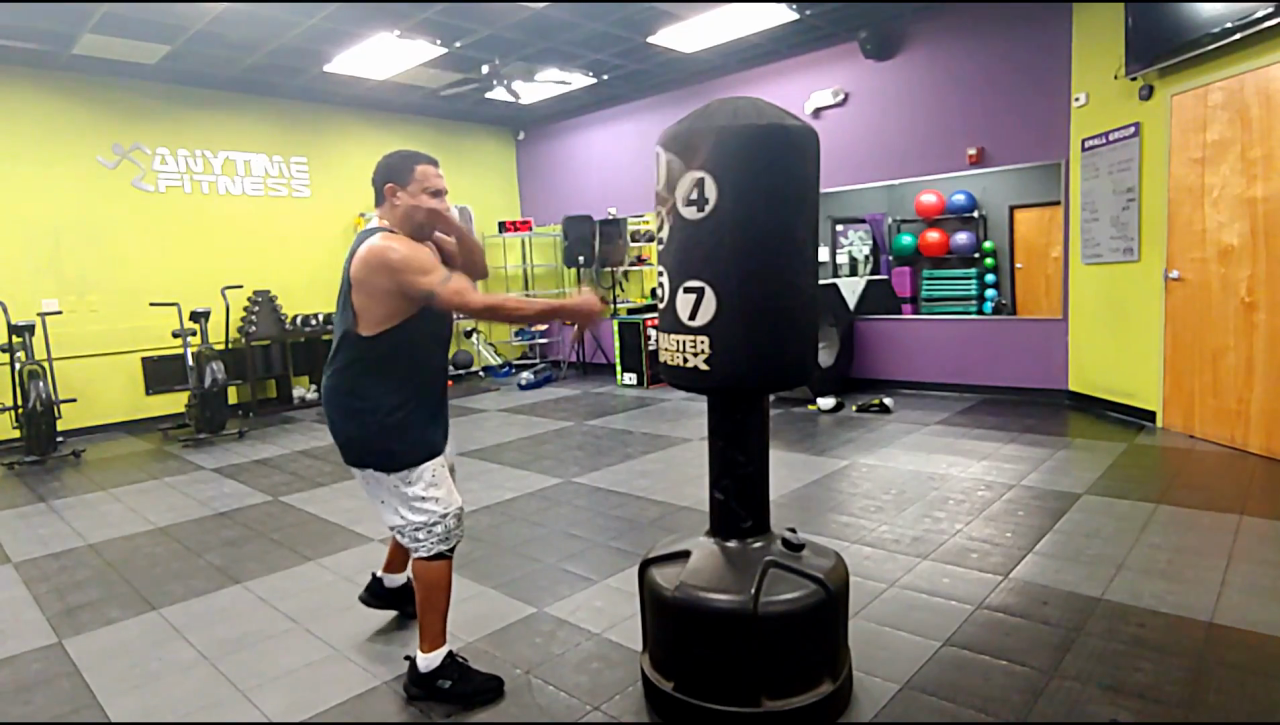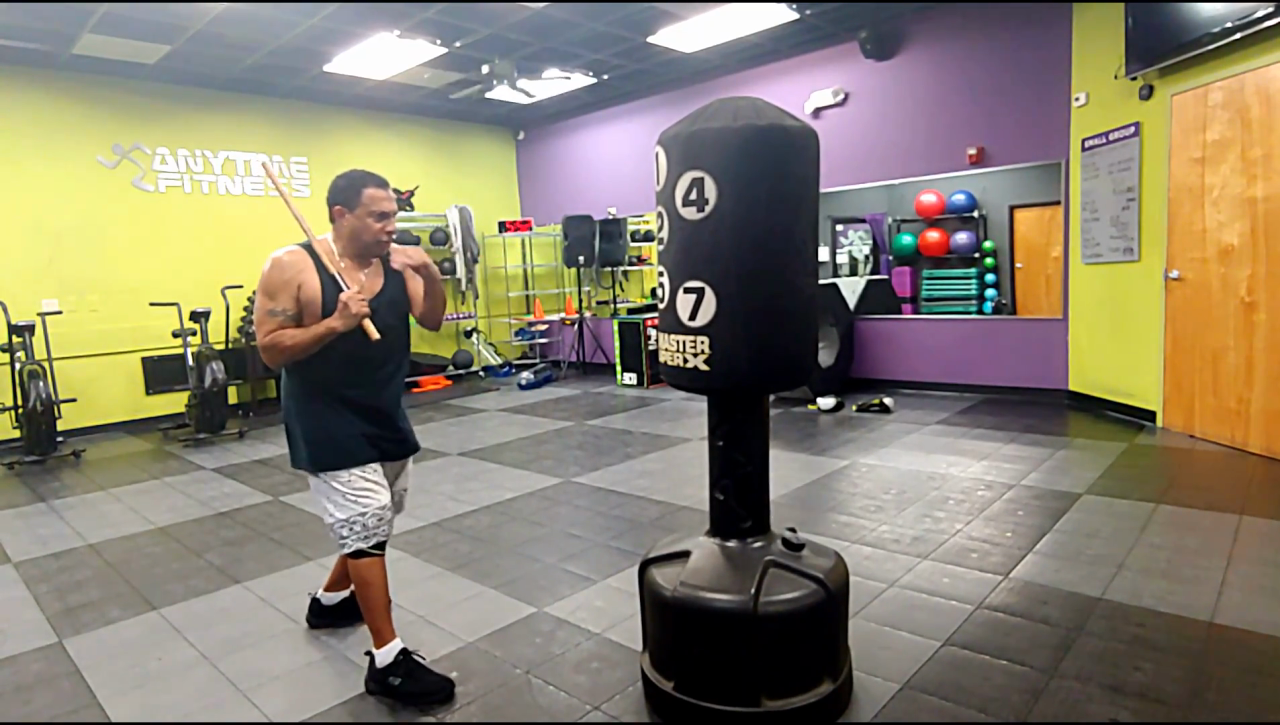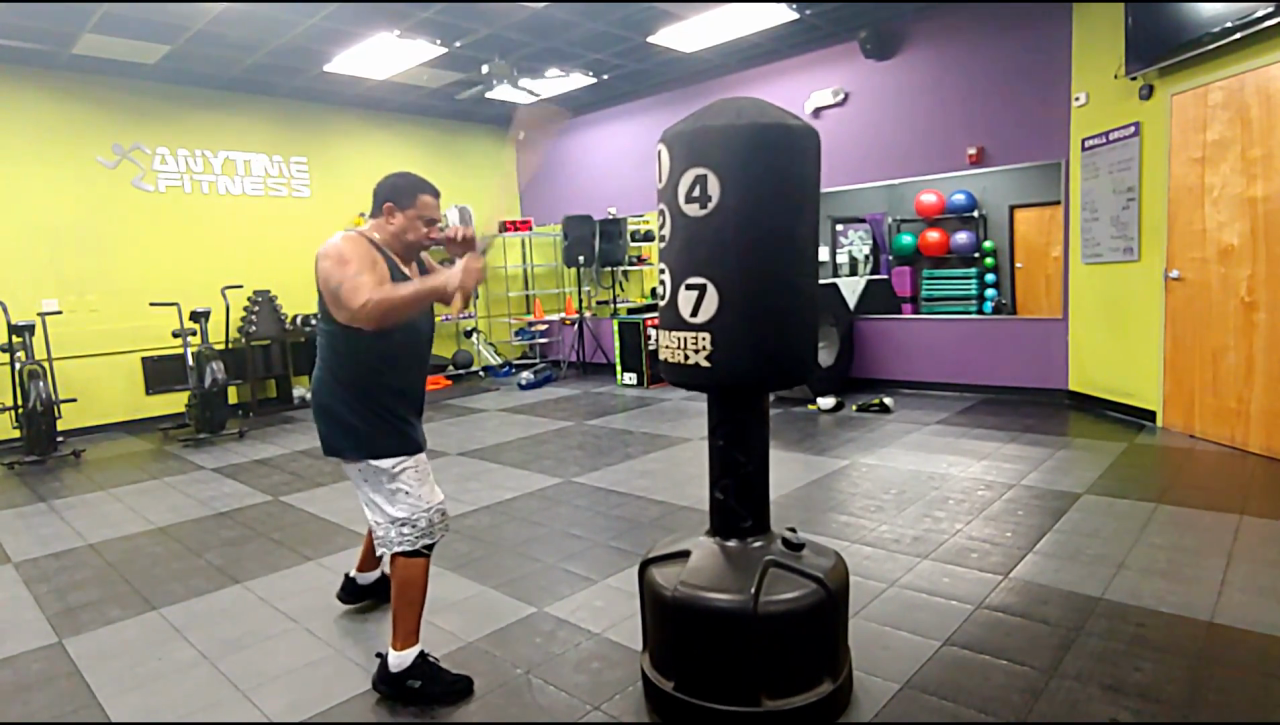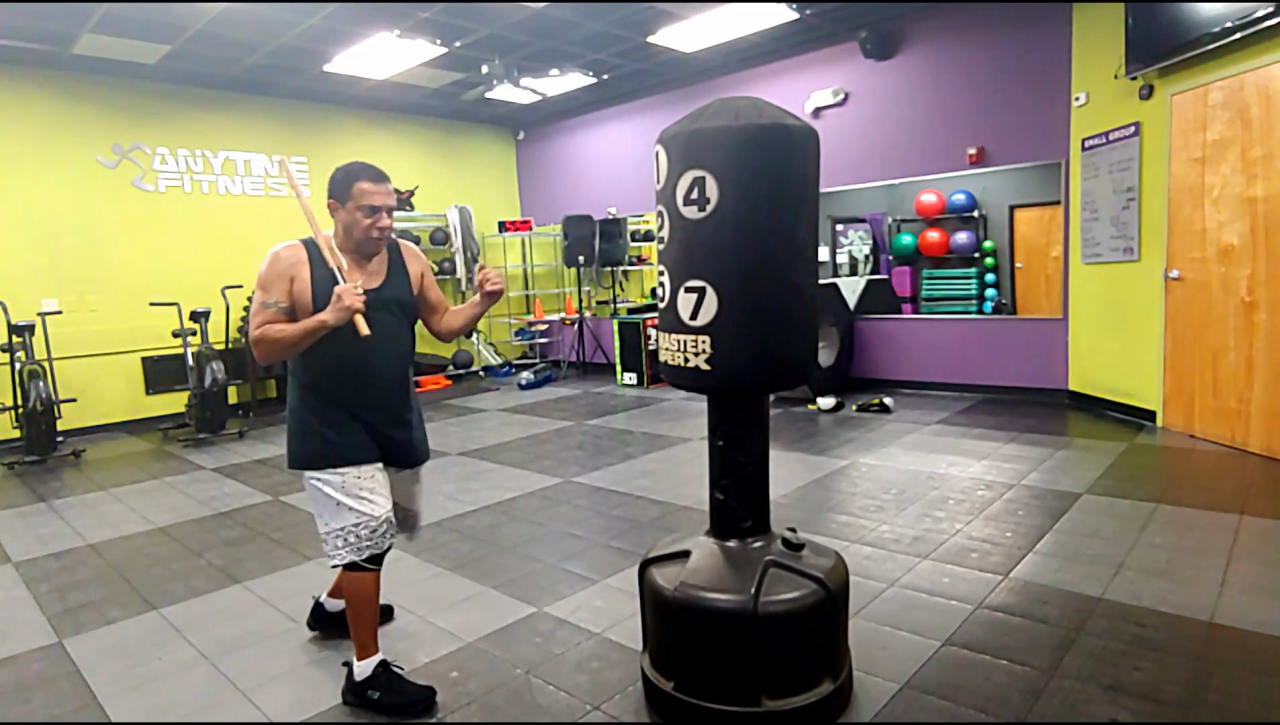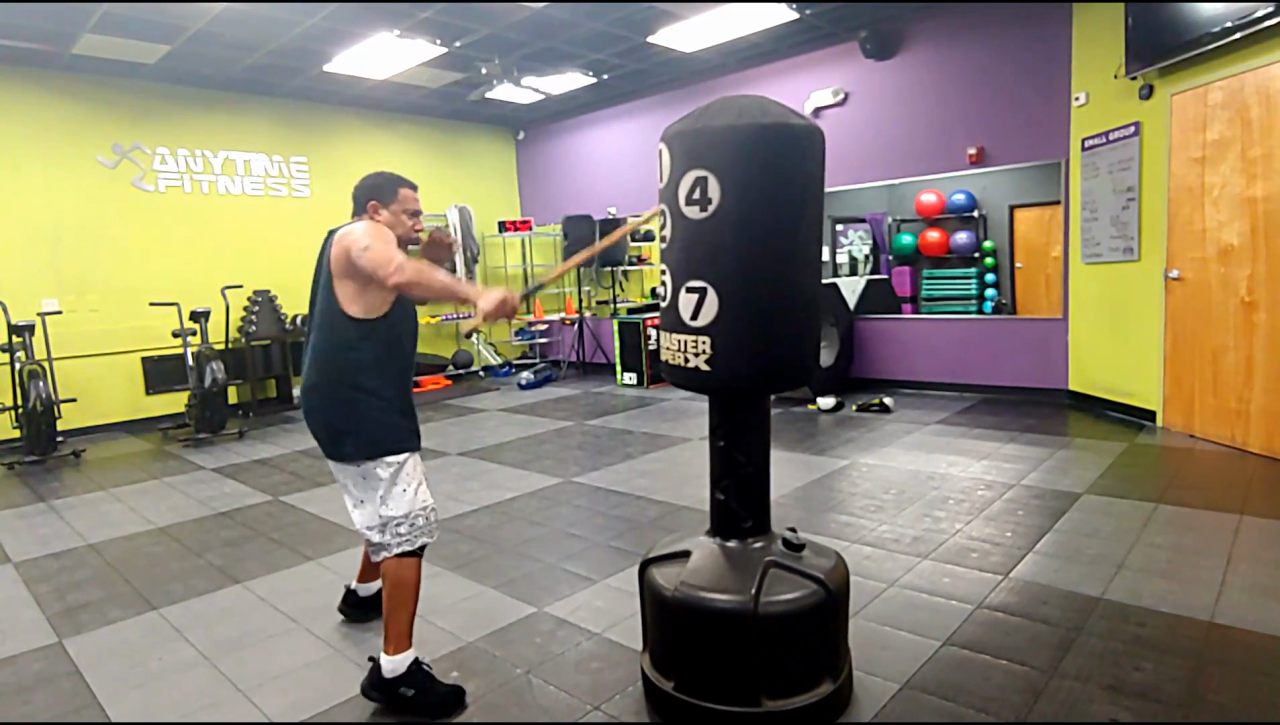
dt=1s
person 1, frame 1
left shoulder: (422, 239)
right shoulder: (388, 254)
left elbow: (476, 267)
right elbow: (476, 304)
left wrist: (452, 227)
right wrist: (564, 310)
left hip: (403, 408)
right hip: (375, 417)
left knee: (420, 507)
right knee: (436, 523)
left ankle: (390, 582)
right ankle: (432, 666)
person 1, frame 2
left shoulder: (394, 260)
right shoulder: (291, 266)
left elbow: (431, 322)
right elbow: (270, 349)
left wrist: (431, 277)
right wrist: (335, 323)
left hip: (386, 419)
right hip: (328, 423)
left knee: (372, 519)
right knee: (366, 525)
left ankle: (333, 599)
right ankle: (387, 661)
person 1, frame 3
left shoulder: (408, 258)
right shoulder: (346, 249)
left elbow: (454, 294)
right elbow: (369, 310)
left wrist: (464, 258)
right wrist: (445, 280)
left hip: (387, 409)
right hip: (361, 414)
left knee: (394, 501)
right knee: (417, 518)
left ankle: (364, 578)
right ankle: (402, 665)
person 1, frame 4
left shoulder: (407, 257)
right shoulder: (289, 262)
left elbow: (444, 325)
right elbow: (262, 346)
left wrist: (482, 301)
right wrist: (326, 318)
left hip: (397, 421)
right hip: (330, 428)
left knee: (387, 524)
right knee: (365, 533)
left ankle: (335, 605)
right ankle: (365, 673)
person 1, frame 5
left shoulder: (370, 249)
right shoulder: (361, 238)
left elbow: (412, 282)
right elbow: (403, 274)
left wrist: (442, 251)
right wrist: (480, 296)
left hip: (360, 405)
right hip: (357, 409)
left knee: (384, 507)
right knee: (406, 523)
left ankle: (363, 592)
right ankle: (395, 672)
